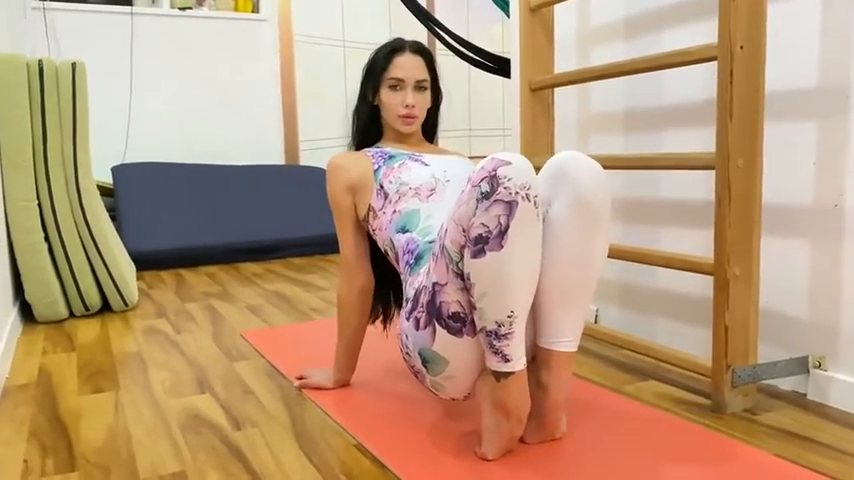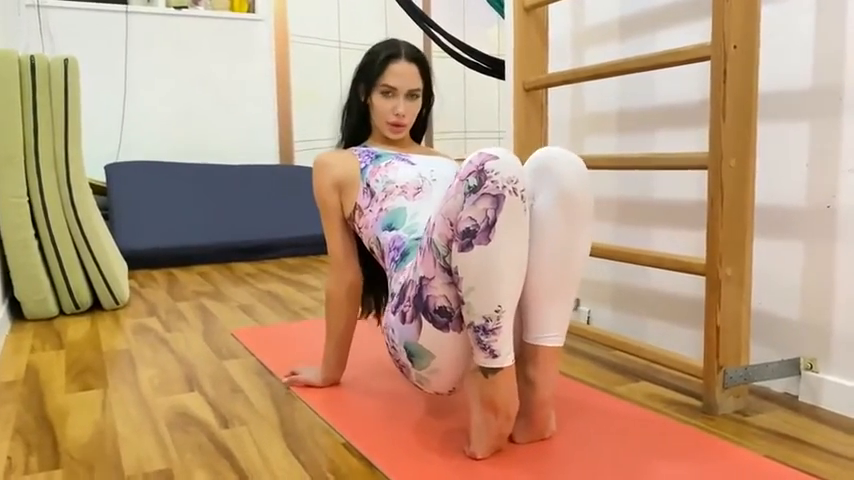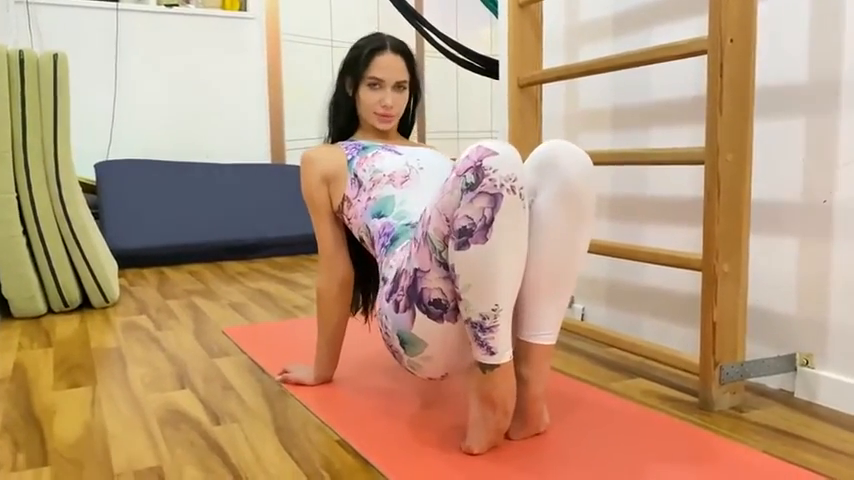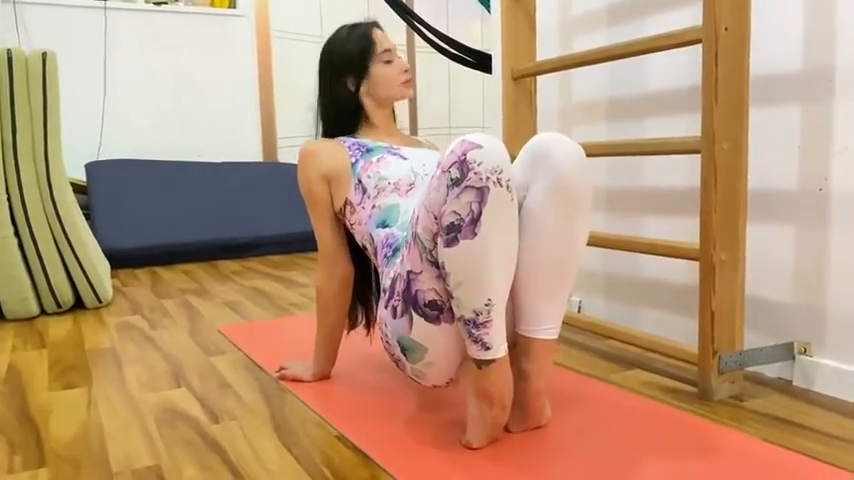
dt=0.5s
person 1, frame 1
left shoulder: (459, 162)
right shoulder: (350, 168)
right elbow: (357, 278)
left hip: (510, 322)
right hip: (443, 334)
left knee: (574, 171)
right knee: (505, 172)
left ankle: (548, 386)
right ankle: (505, 389)
person 1, frame 2
left shoulder: (443, 162)
right shoulder: (337, 166)
right elbow: (346, 275)
left hip: (497, 313)
right hip: (430, 329)
left knee: (555, 164)
right knee: (493, 166)
left ankle: (536, 383)
right ankle: (492, 384)
person 1, frame 3
left shoulder: (430, 153)
right shoulder: (324, 161)
right elbow: (336, 269)
left hip: (490, 301)
right hip: (419, 311)
left knee: (561, 160)
right knee: (491, 160)
left ankle: (529, 379)
right ankle: (492, 379)
person 1, frame 4
left shoulder: (426, 150)
right shoulder: (324, 157)
right elbow: (336, 268)
left hip: (488, 307)
right hip: (426, 327)
left knee: (553, 151)
right knee: (477, 153)
left ankle: (529, 374)
right ankle: (488, 377)
